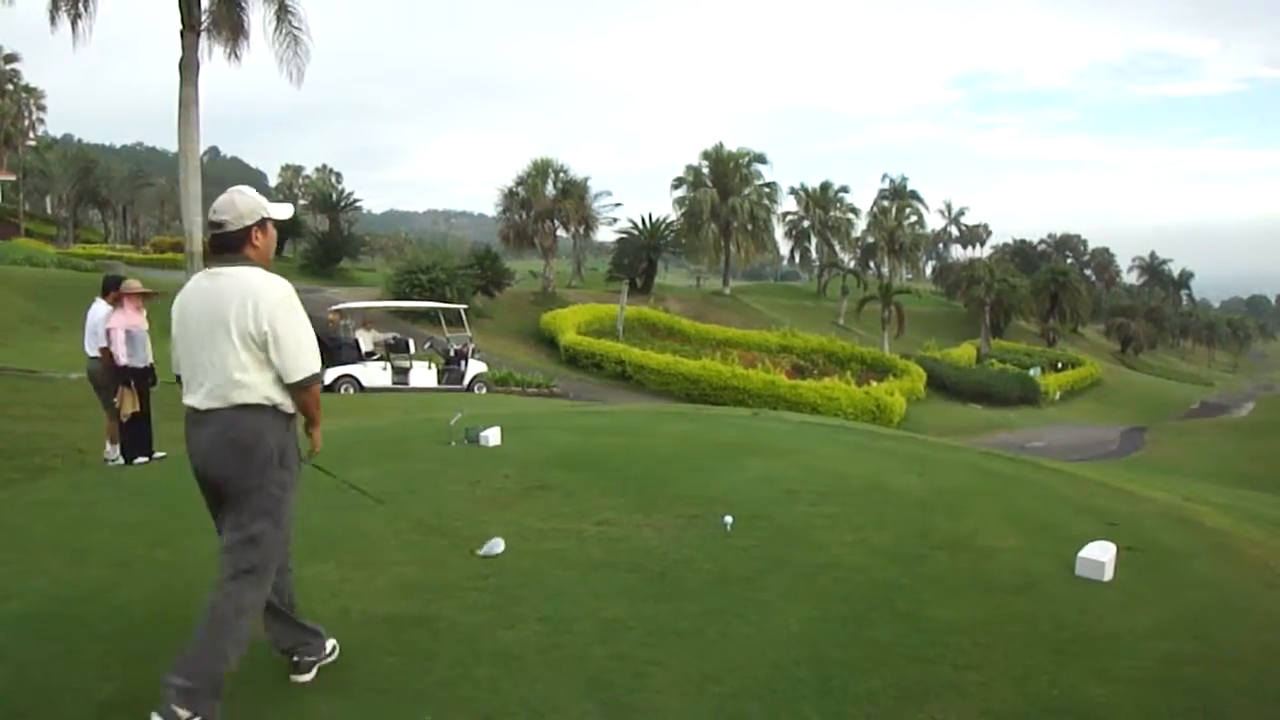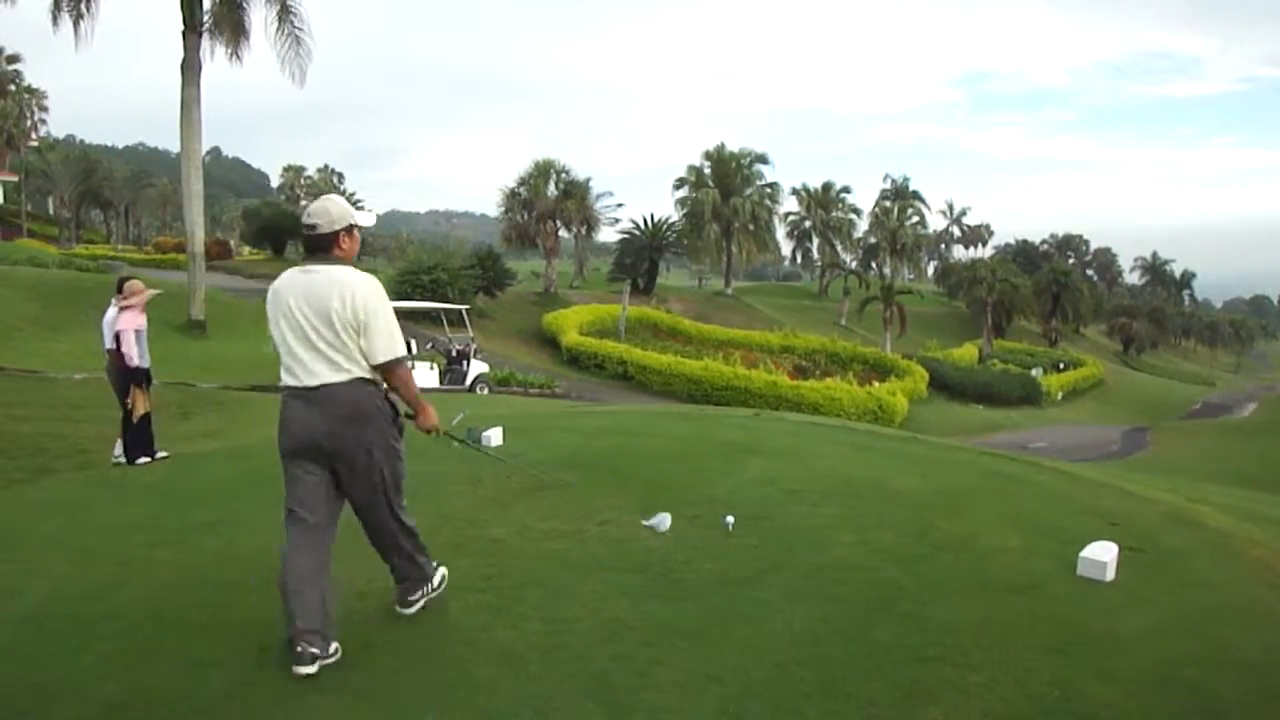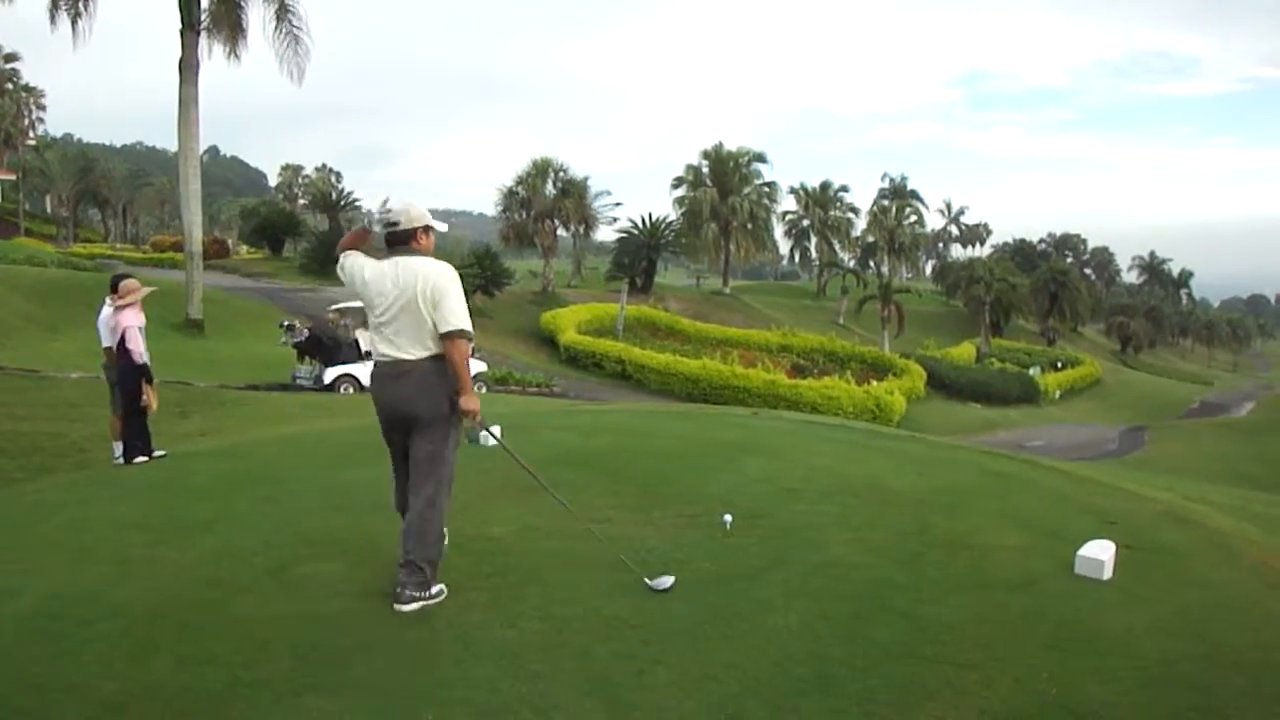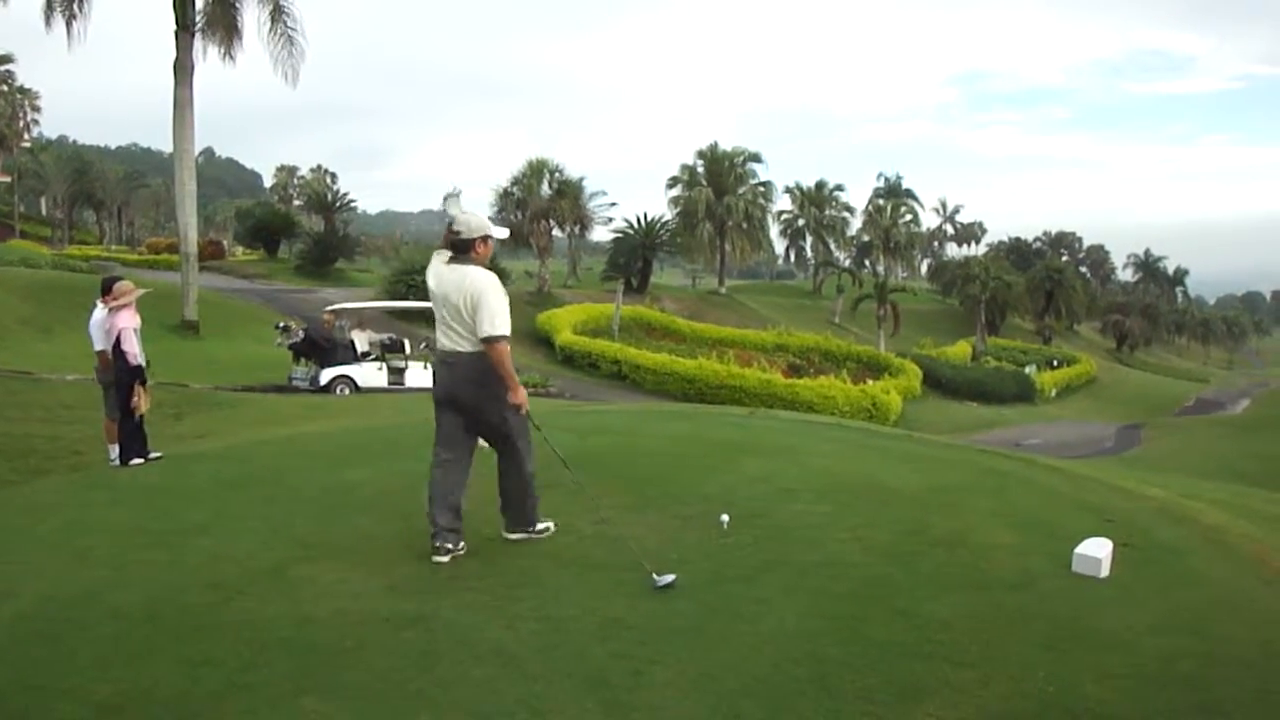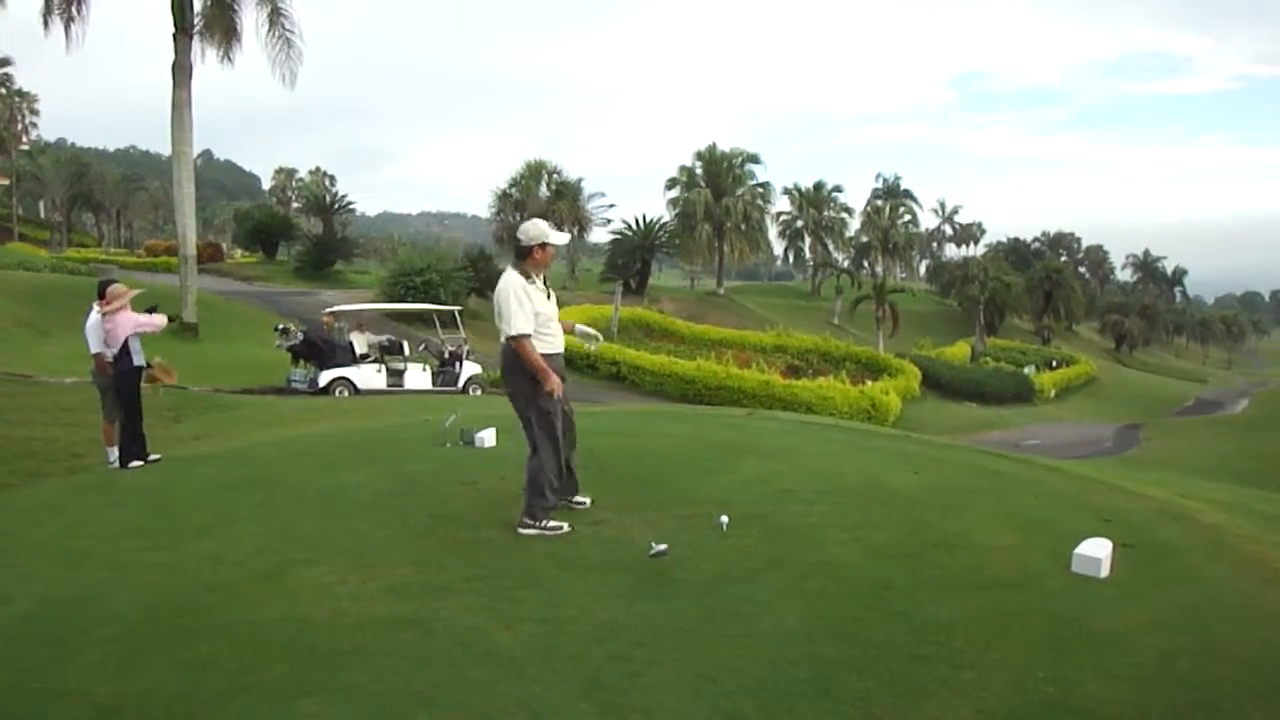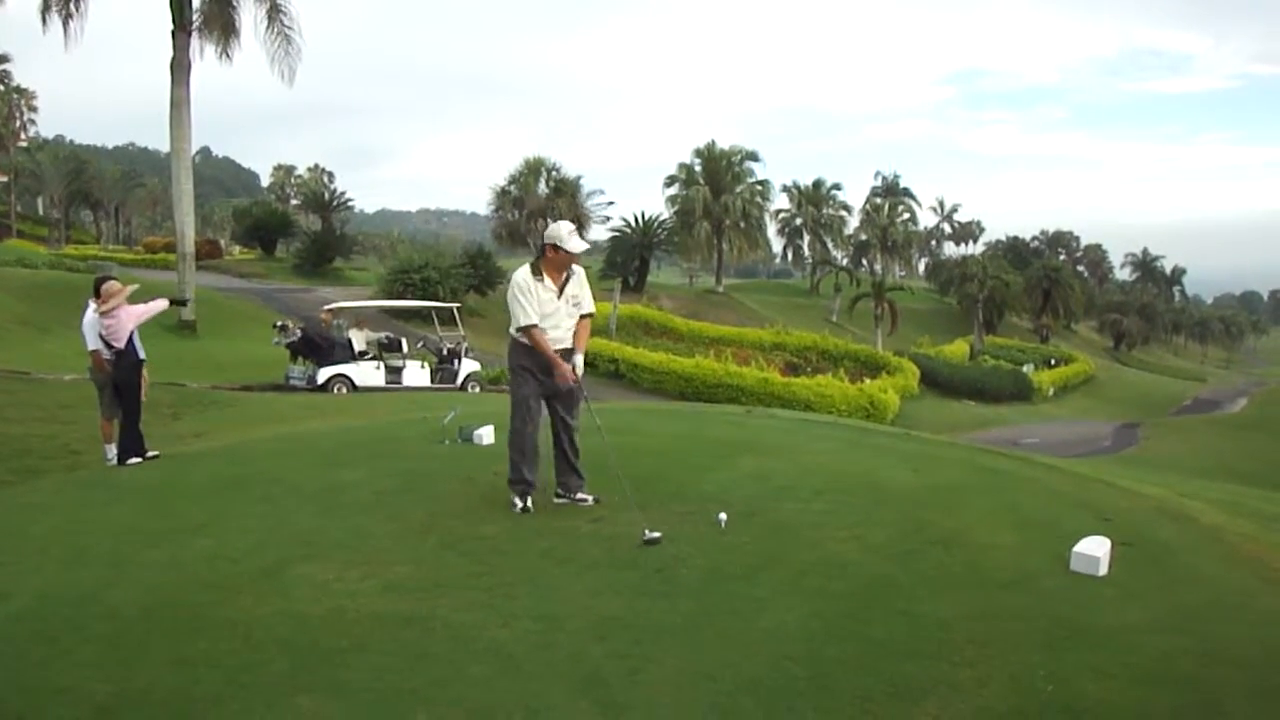
dt=0.5s
person 1, frame 1
left shoulder: (189, 293)
right shoulder: (270, 290)
left elbow: (185, 370)
right elbow: (302, 377)
right wrist: (314, 424)
left hip: (202, 432)
right hip: (255, 435)
left knee: (262, 549)
right knee: (247, 569)
left ankle: (302, 646)
person 1, frame 2
left shoulder: (280, 288)
right shoulder: (361, 286)
right elbow: (390, 362)
right wrist: (421, 408)
left hip: (298, 411)
right hip: (356, 409)
left knee: (305, 525)
right knee: (384, 510)
left ankle: (307, 639)
right ankle: (415, 585)
person 1, frame 3
left shoulder: (371, 274)
right shoulder: (440, 273)
left elbow: (343, 254)
right elbow: (455, 336)
left wrist: (369, 225)
right wrist: (467, 391)
left hip: (387, 382)
right hip: (431, 383)
left knee: (407, 472)
right knee: (428, 483)
left ankle: (420, 546)
right ankle: (414, 583)
person 1, frame 4
left shoulder: (437, 272)
right shoulder: (484, 281)
left elbow: (445, 250)
right elbow: (494, 340)
left wrist: (454, 224)
right wrist: (514, 386)
left hip: (447, 371)
right hip: (482, 373)
left knee: (449, 457)
right knee: (514, 450)
left ankle: (445, 538)
right ankle: (521, 522)
person 1, frame 5
left shoulder: (533, 278)
right shoulder: (514, 285)
right elbow: (518, 337)
left wrist: (575, 328)
right wrist: (547, 375)
left hip: (541, 366)
right hip: (529, 369)
left knee: (563, 431)
right knee: (547, 440)
left ankle: (564, 491)
right ankle: (536, 516)
person 1, frame 6
left shoulder: (577, 275)
right shoulder: (523, 279)
left elbow: (585, 316)
right elbow: (529, 328)
left wrist: (578, 355)
right wrist: (557, 363)
left hip: (566, 359)
right hip: (529, 360)
left knee: (567, 427)
right knee: (525, 427)
left ankle: (569, 487)
right ankle: (522, 490)
